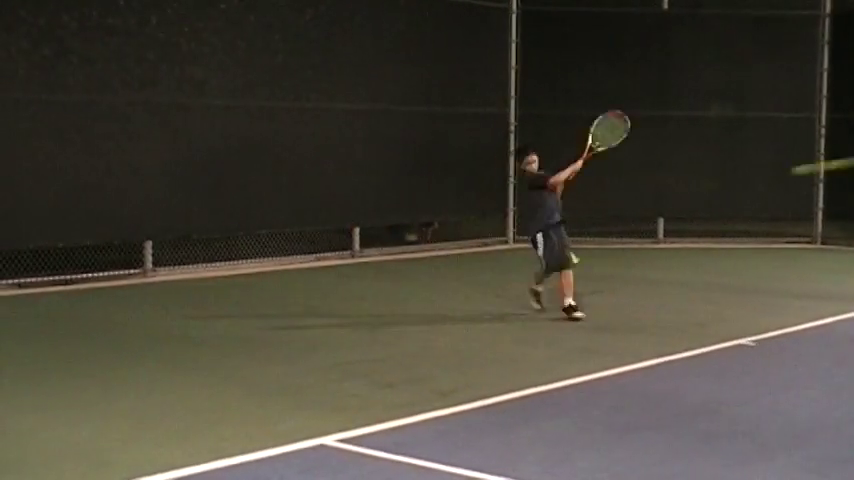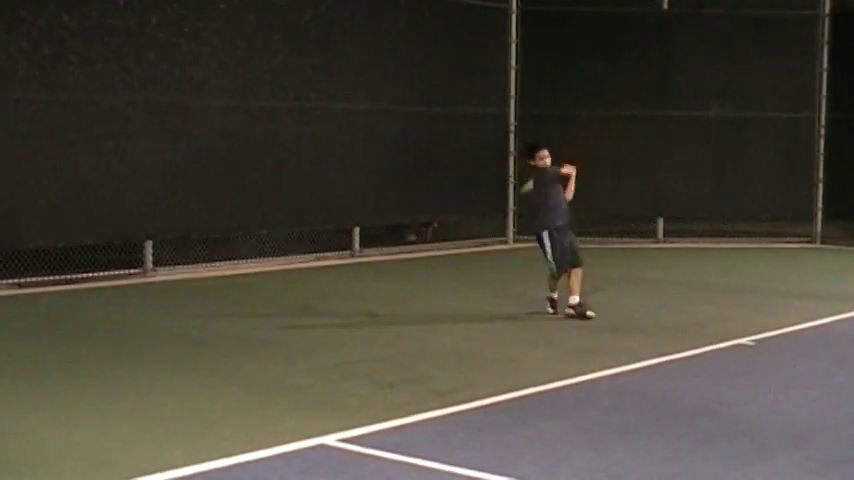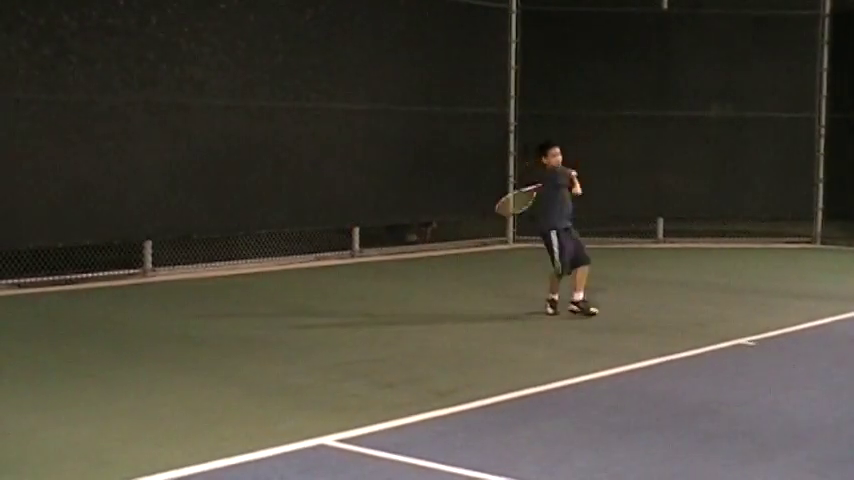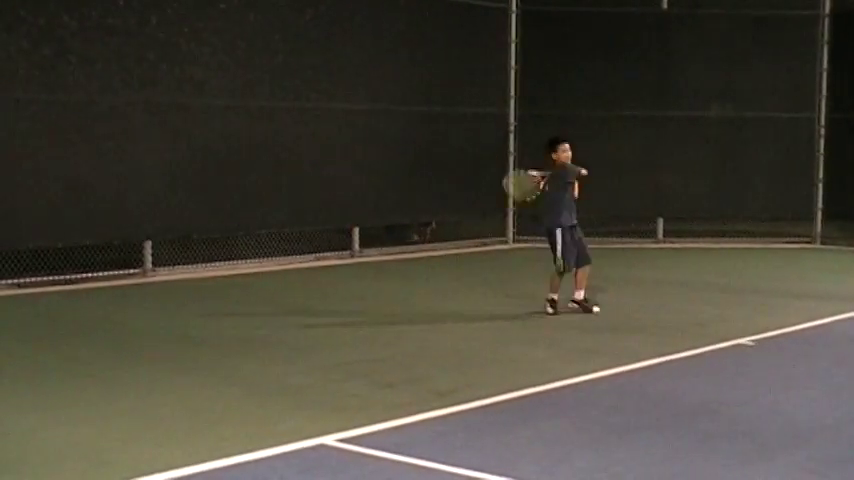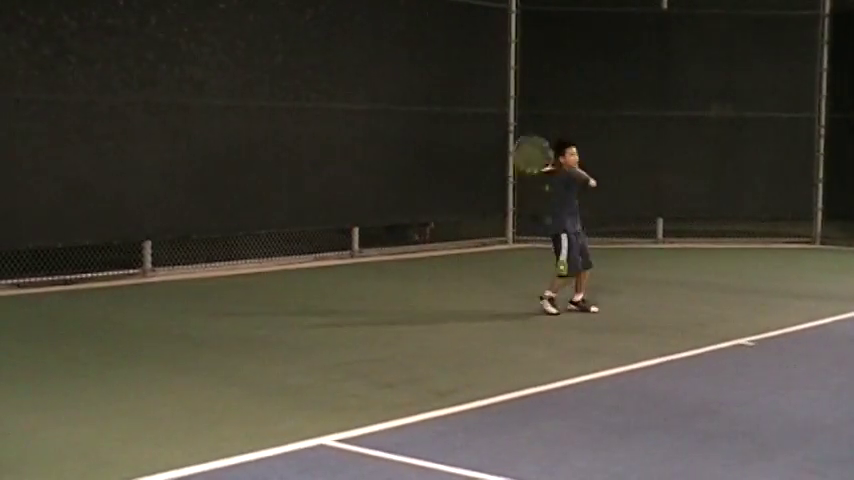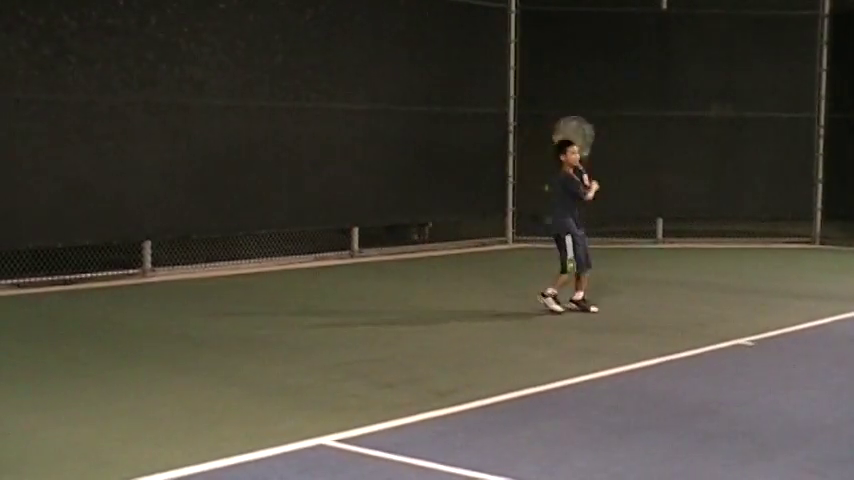
dt=0.1s
person 1, frame 1
left shoulder: (542, 175)
right shoulder: (529, 178)
right elbow: (553, 181)
right wrist: (575, 166)
left hip: (556, 225)
right hip: (542, 229)
left knee: (567, 265)
right knee: (548, 267)
left ankle: (569, 305)
right ankle: (536, 288)
person 1, frame 2
left shoulder: (551, 173)
right shoulder: (541, 174)
right elbow: (569, 171)
left wrist: (570, 187)
right wrist: (570, 170)
left hip: (563, 225)
right hip: (547, 228)
left knee: (576, 264)
right knee: (558, 268)
left ankle: (574, 304)
right ankle: (552, 297)
person 1, frame 3
right shoulder: (556, 172)
right elbow: (572, 174)
left wrist: (576, 187)
left hip: (566, 226)
right hip: (553, 228)
left knee: (583, 262)
right knee: (561, 267)
left ankle: (577, 300)
right ankle: (552, 299)
person 1, frame 4
left shoulder: (555, 174)
right shoulder: (566, 169)
right elbow: (583, 172)
left hip: (571, 224)
right hip: (558, 225)
left knee: (584, 262)
right knee: (562, 265)
left ankle: (578, 298)
right ankle: (552, 299)
person 1, frame 5
left shoulder: (557, 175)
right shoulder: (568, 176)
right elbow: (591, 182)
right wrist: (586, 178)
left hip: (575, 228)
right hip: (563, 229)
left knee: (585, 265)
right knee: (568, 269)
left ankle: (577, 300)
right ankle: (548, 296)
person 1, frame 6
left shoulder: (574, 173)
right shoulder: (567, 178)
right elbow: (586, 197)
right wrist: (594, 188)
left hip: (575, 227)
right hip: (565, 229)
left knee: (585, 265)
right knee: (573, 268)
left ankle: (577, 298)
right ankle: (549, 294)
